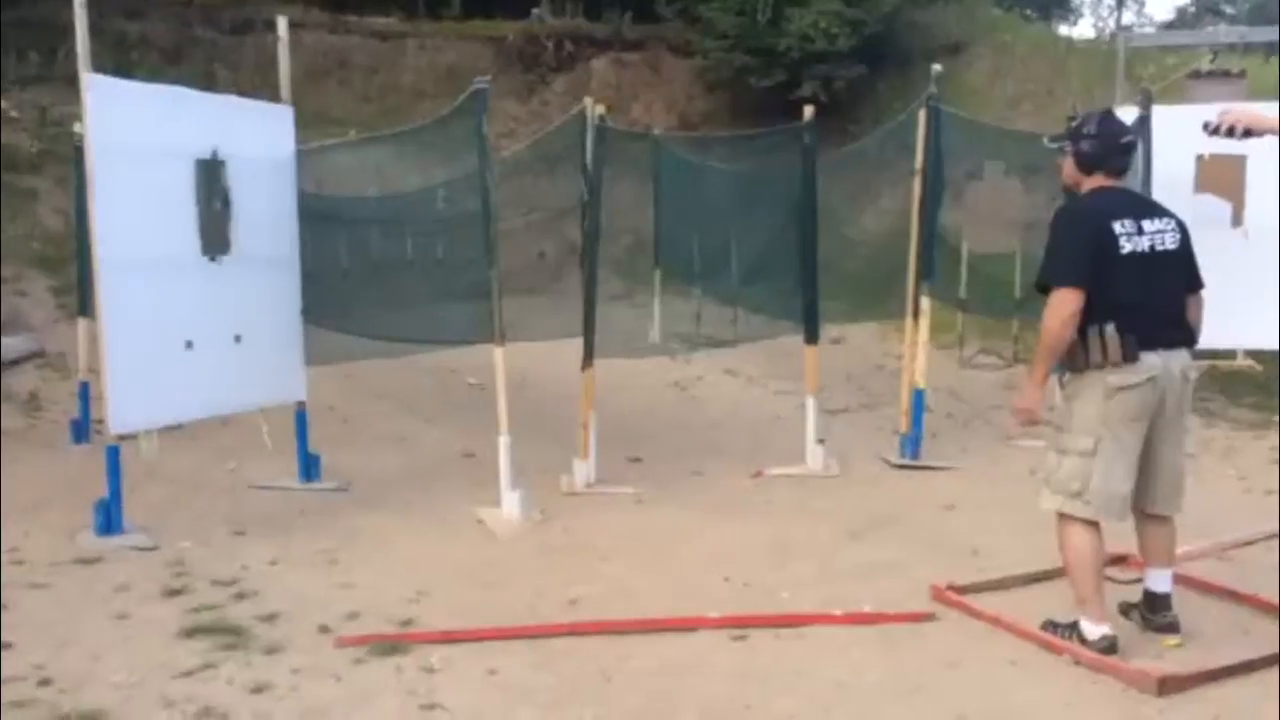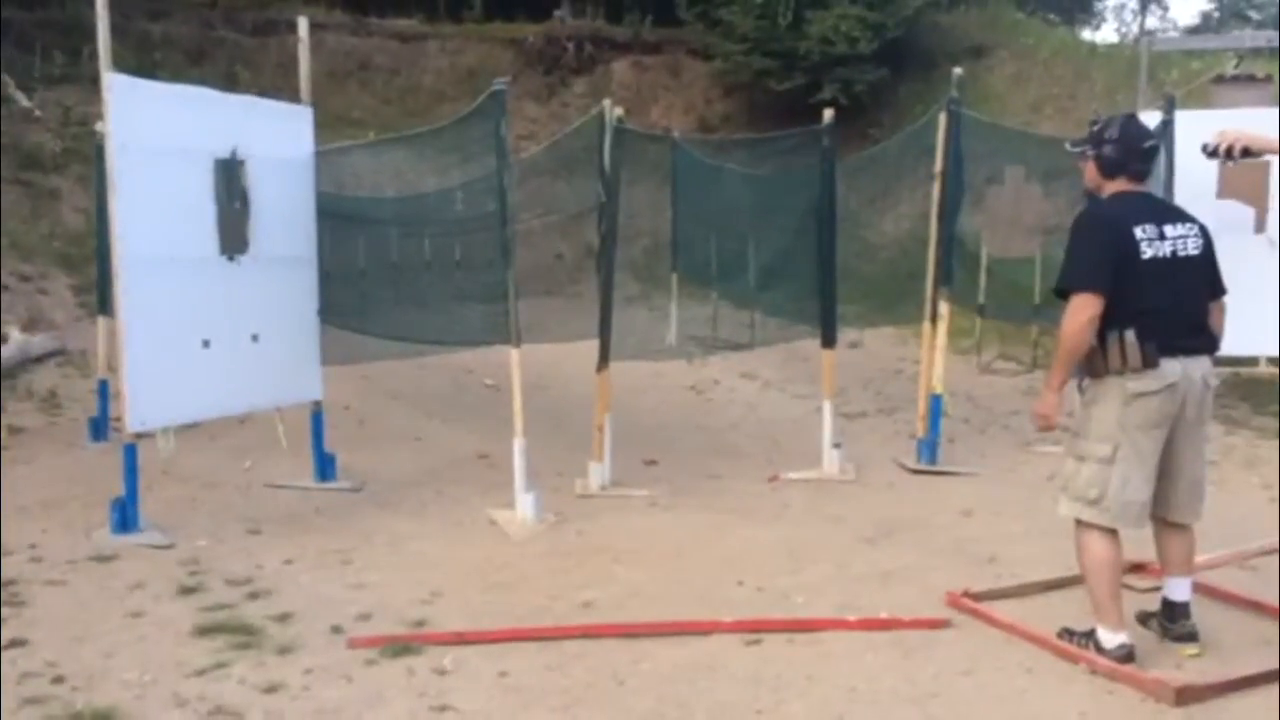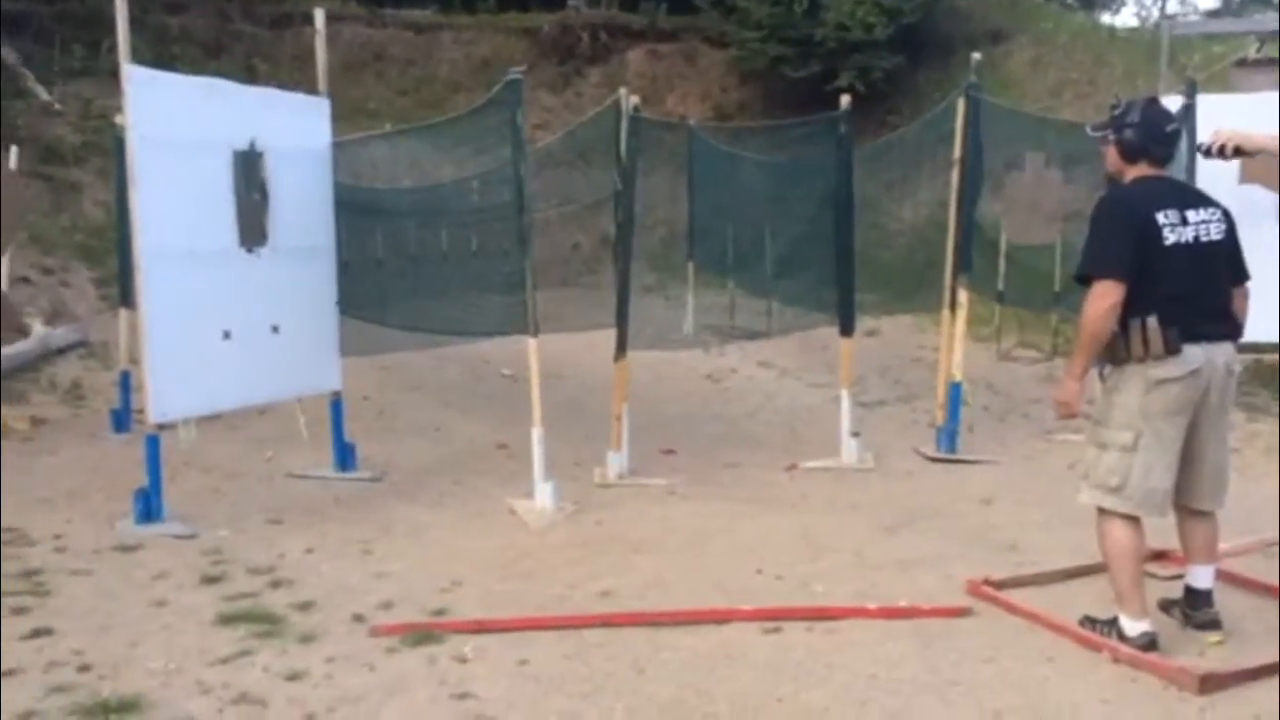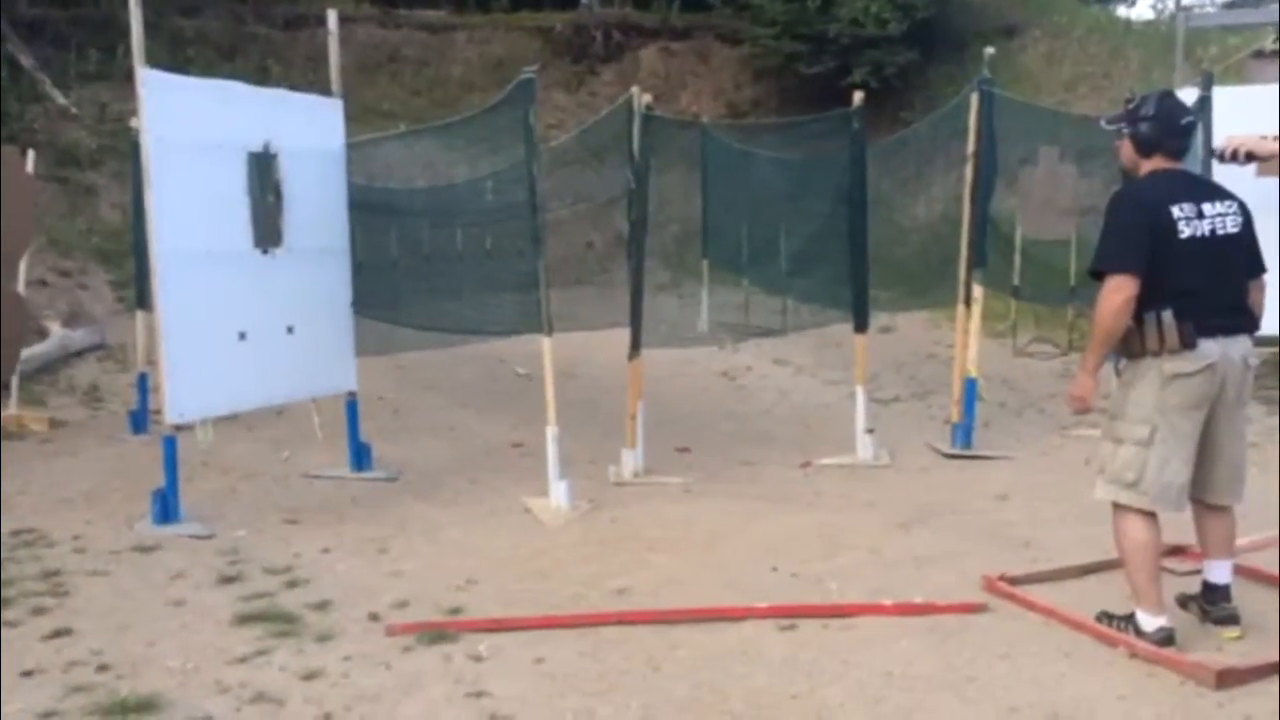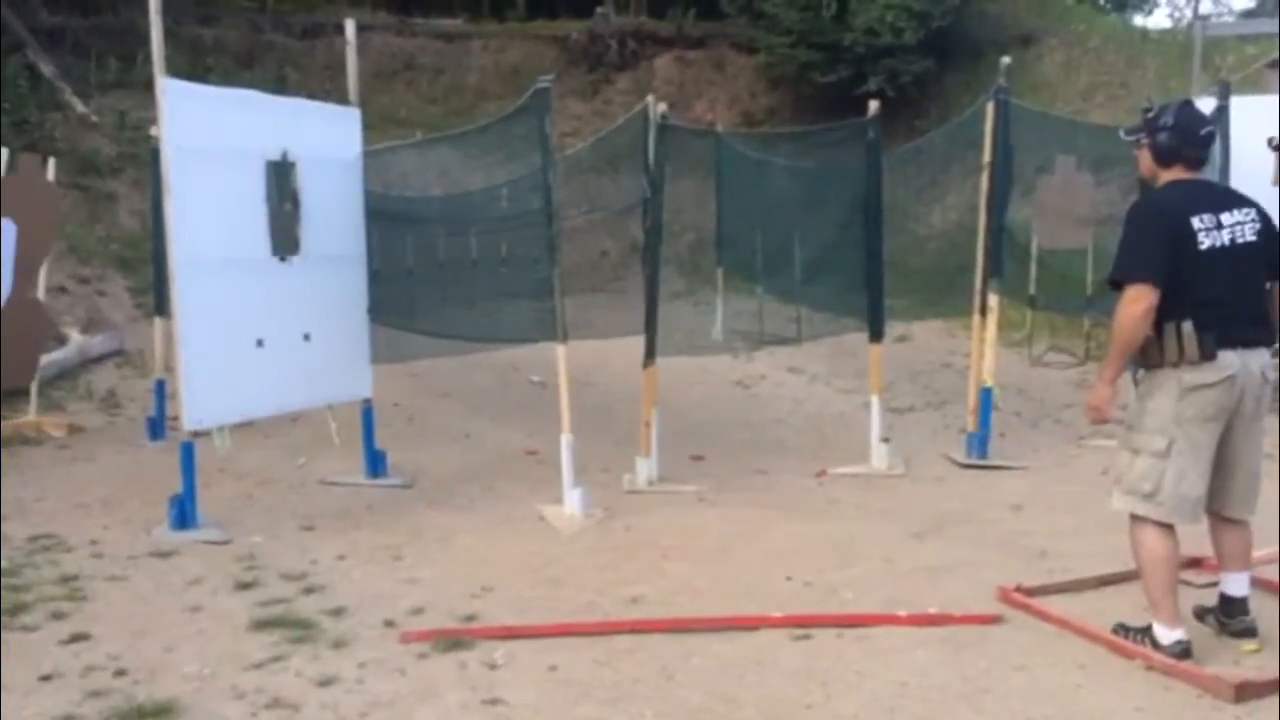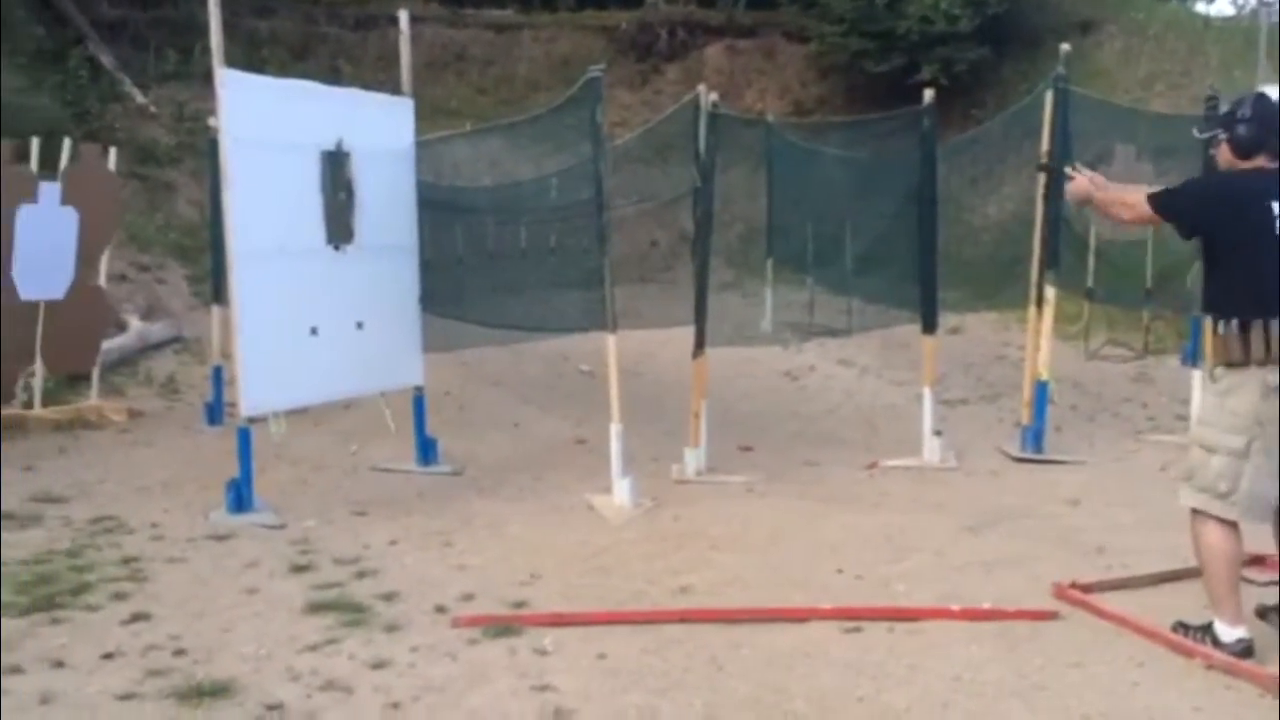
dt=0.7s
person 1, frame 1
left shoulder: (1079, 215)
right shoulder: (1164, 219)
left elbow: (1067, 308)
right elbow: (1193, 304)
left wrist: (1035, 382)
left hip: (1114, 373)
right hip: (1171, 367)
left knee: (1075, 502)
right knee: (1155, 498)
left ankle: (1094, 627)
right ankle: (1158, 604)
person 1, frame 2
left shoulder: (1100, 220)
right shoulder: (1189, 224)
left elbow: (1085, 313)
right elbow: (1215, 311)
left wrist: (1052, 387)
left hip: (1132, 379)
right hip: (1192, 374)
left knee: (1094, 510)
right knee: (1175, 505)
left ankle: (1110, 636)
right ankle: (1177, 613)
person 1, frame 3
left shoulder: (1121, 205)
right shoulder: (1211, 209)
left elbow: (1107, 300)
right elbow: (1238, 296)
left wrist: (1074, 374)
left hip: (1155, 366)
right hip: (1215, 360)
left knee: (1116, 498)
right knee: (1197, 494)
left ankle: (1133, 624)
right ankle: (1199, 601)
person 1, frame 4
left shoulder: (1136, 200)
right shoulder: (1228, 201)
left elbow: (1121, 295)
right elbow: (1255, 289)
left wrist: (1089, 369)
left hip: (1169, 361)
right hip: (1232, 355)
left knee: (1133, 494)
right knee: (1215, 488)
left ankle: (1150, 620)
right ankle: (1218, 596)
person 1, frame 5
left shoulder: (1155, 210)
left elbow: (1140, 303)
left wrist: (1107, 378)
left hip: (1188, 373)
left knee: (1150, 506)
right knee: (1231, 501)
left ankle: (1166, 633)
person 1, frame 6
left shoulder: (1224, 191)
left elbow: (1136, 209)
left wrist: (1091, 192)
right wrist: (1110, 188)
left knee: (1213, 501)
left ankle: (1229, 630)
